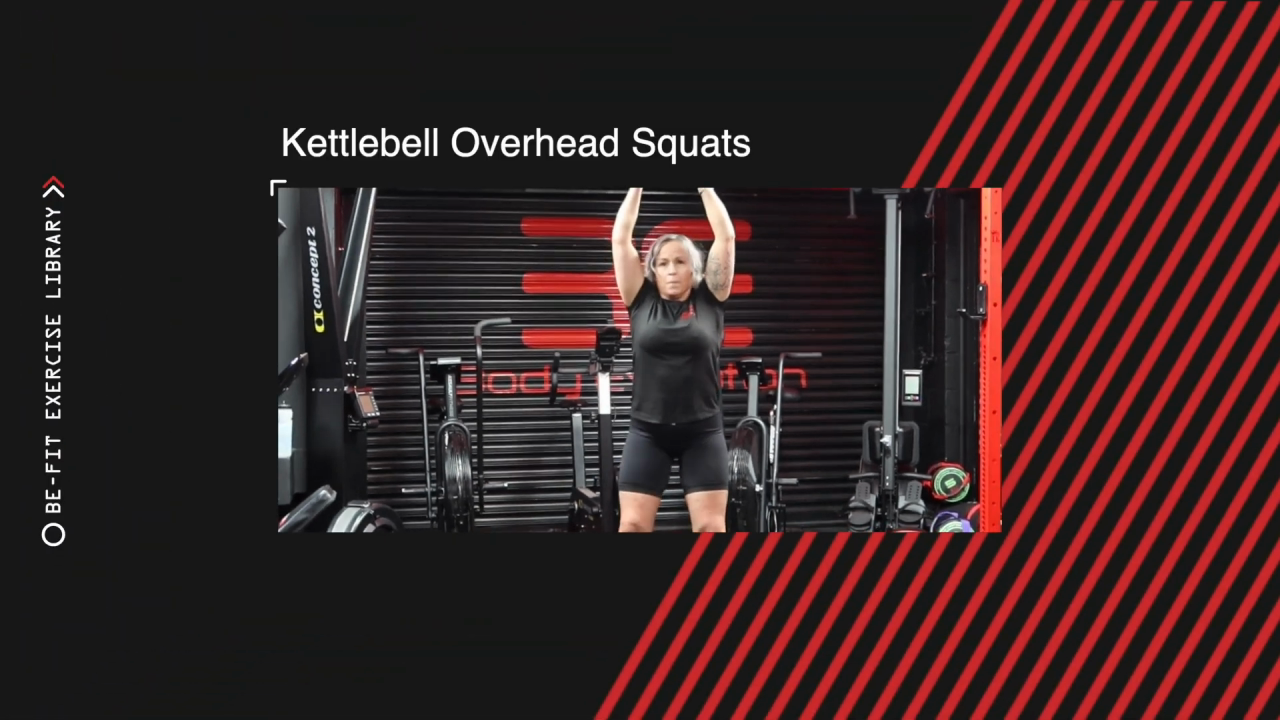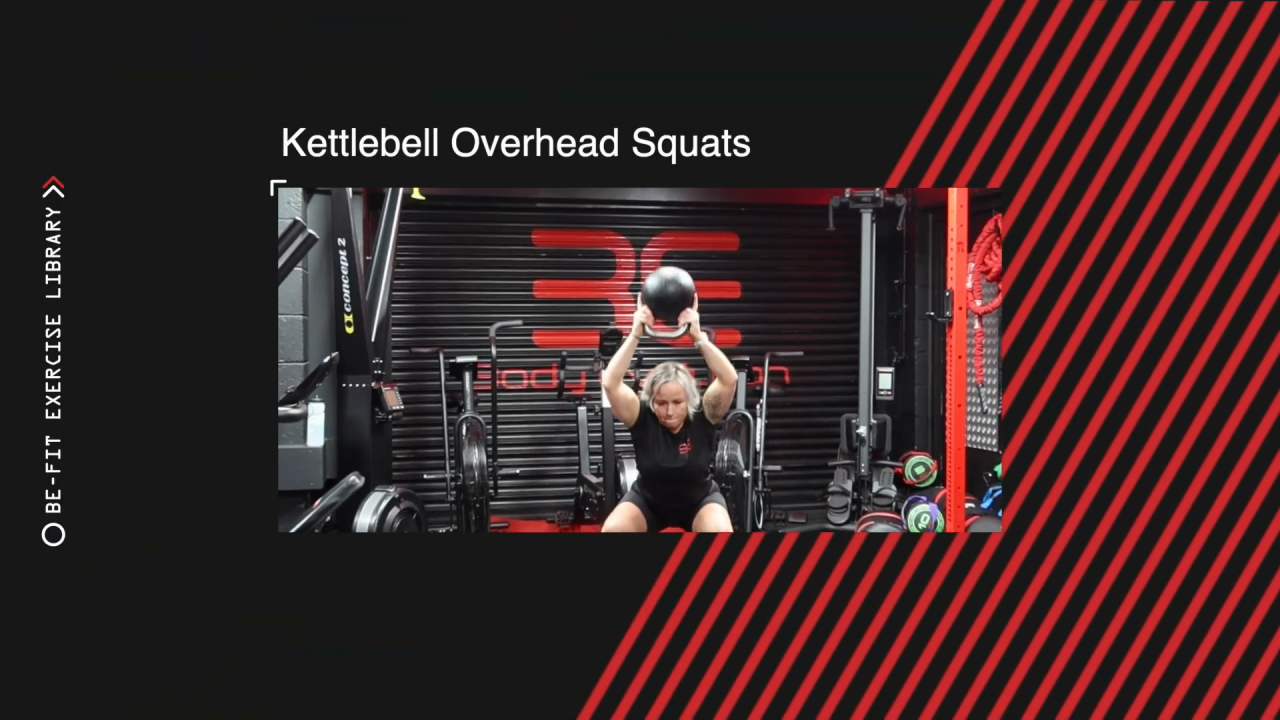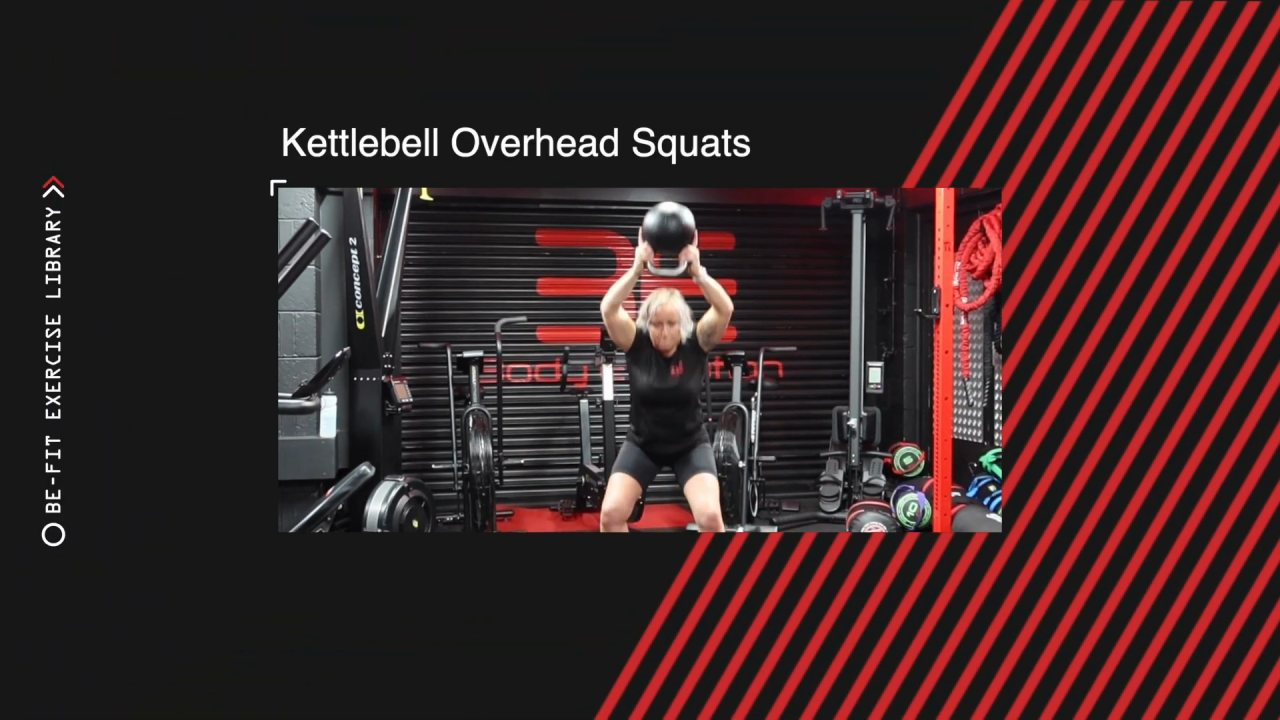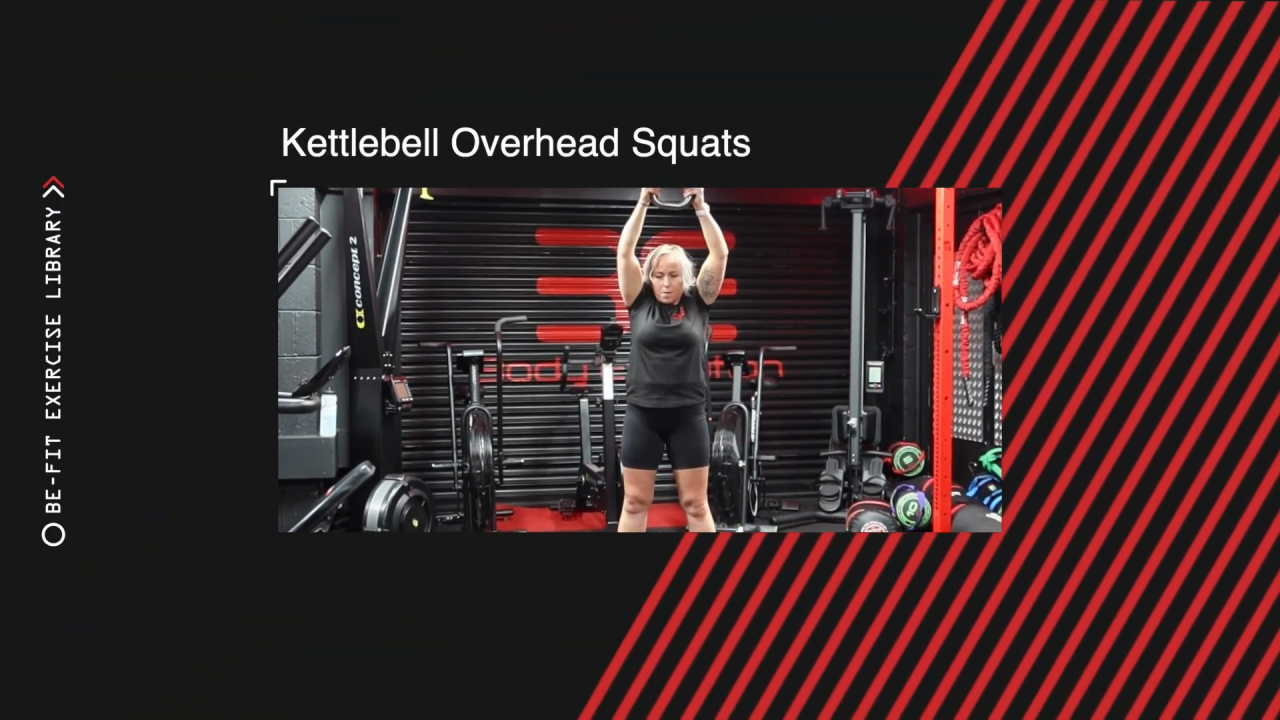
dt=1s
person 1, frame 1
left shoulder: (709, 300)
right shoulder: (642, 301)
left elbow: (726, 237)
right elbow: (620, 239)
left wrist: (705, 188)
right wrist: (637, 187)
left hip: (702, 431)
right hip: (648, 431)
left knee: (710, 529)
right knee: (633, 526)
person 1, frame 2
left shoulder: (703, 415)
right shoulder: (641, 417)
left elbow: (729, 379)
right elbow: (610, 383)
left wrist: (698, 337)
right wrist: (635, 334)
left hip: (698, 501)
right hip: (649, 501)
left knee: (720, 533)
right knee: (613, 529)
person 1, frame 3
left shoulder: (696, 345)
right shoulder: (637, 345)
left elbow: (725, 309)
right elbow: (608, 309)
left wrist: (697, 272)
right wrist: (637, 268)
left hip: (690, 447)
right hip: (642, 445)
left knee: (709, 516)
right knee: (612, 512)
person 1, frame 4
left shoulder: (699, 303)
right shoulder: (640, 303)
left elbow: (719, 253)
right elbow: (625, 251)
left wrist: (701, 207)
right wrist: (643, 203)
left hip: (687, 415)
right hip: (643, 414)
left knee: (695, 504)
right knee: (635, 502)
